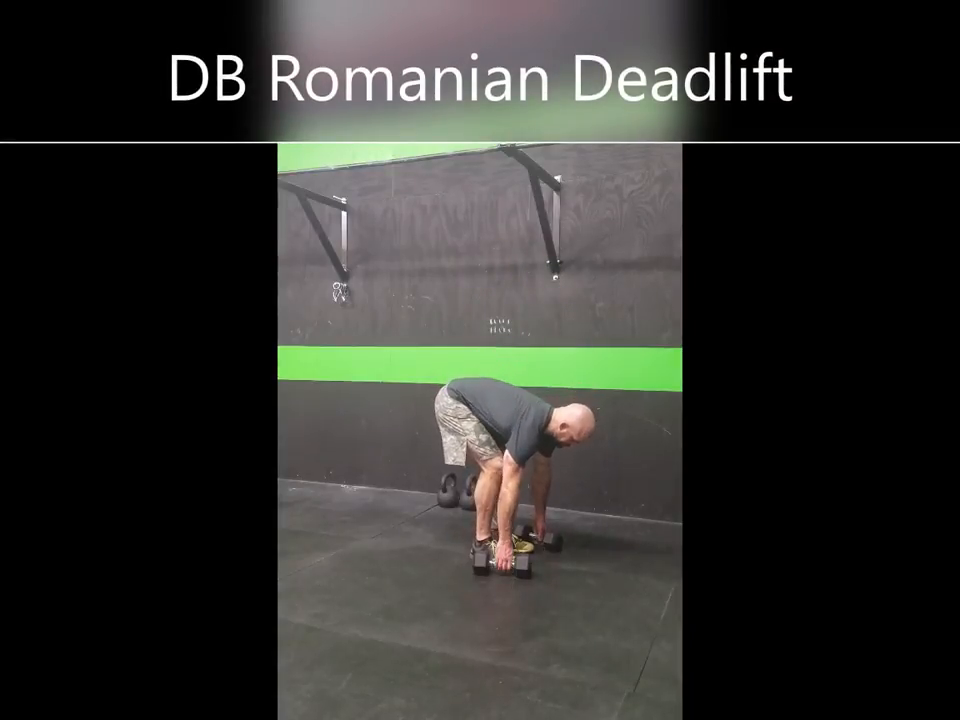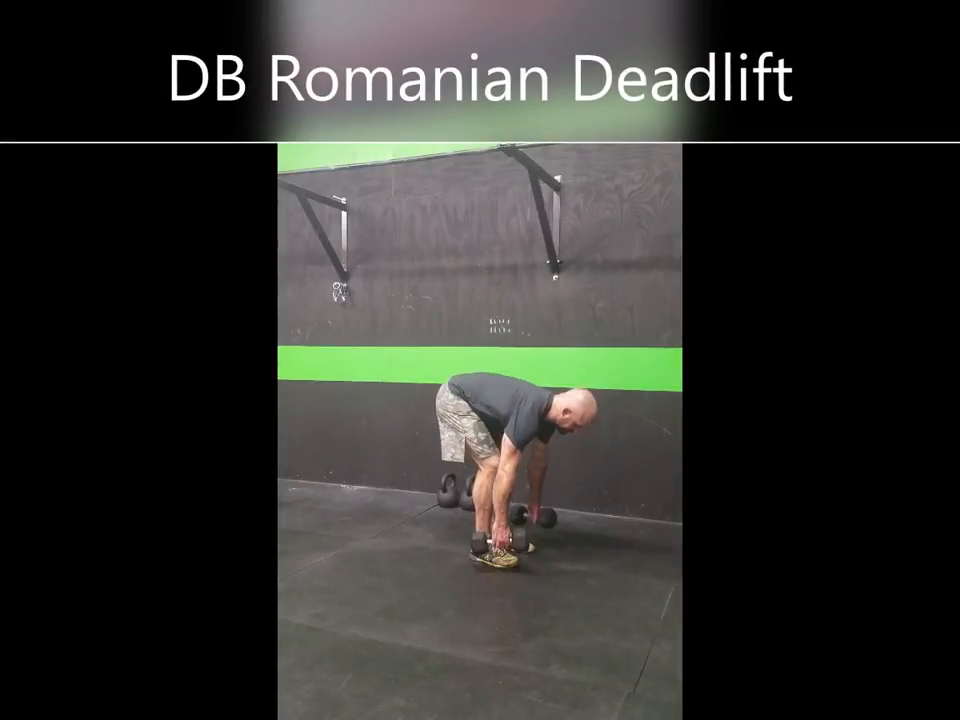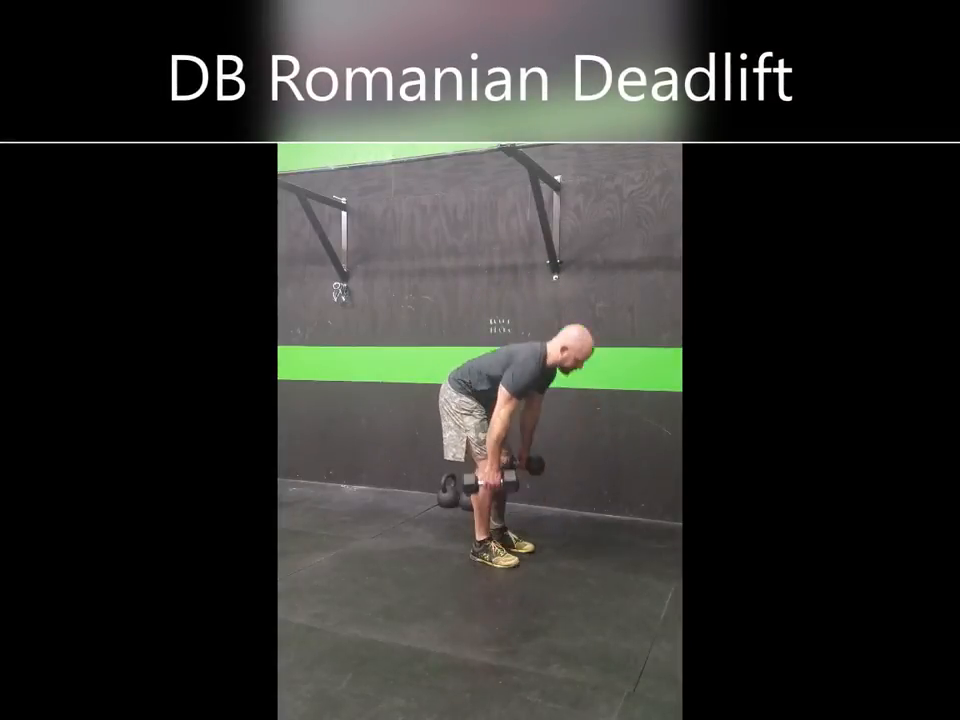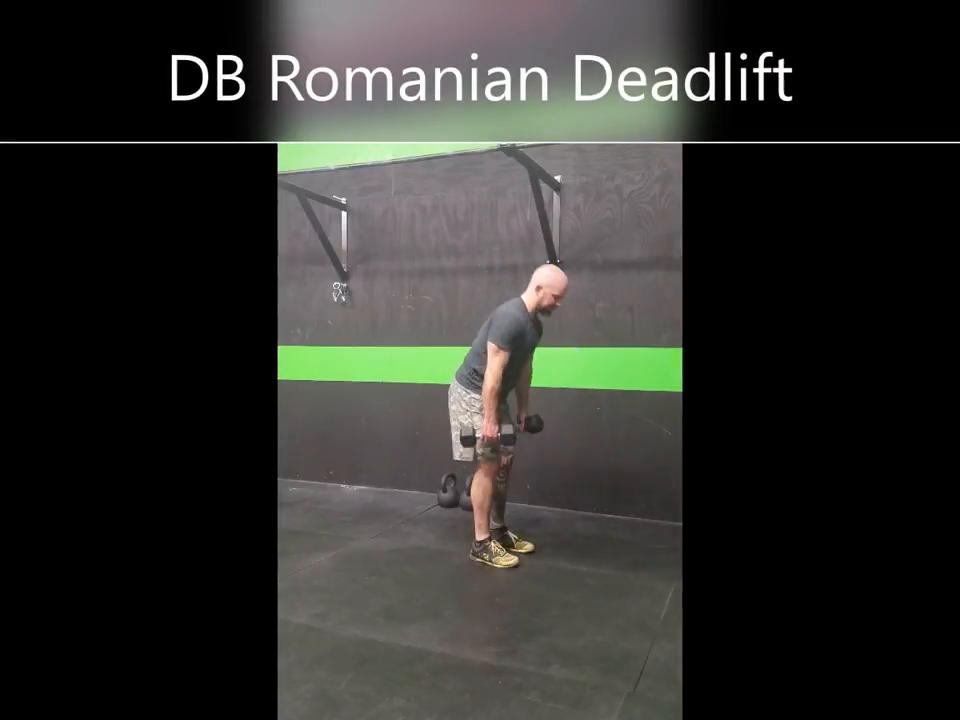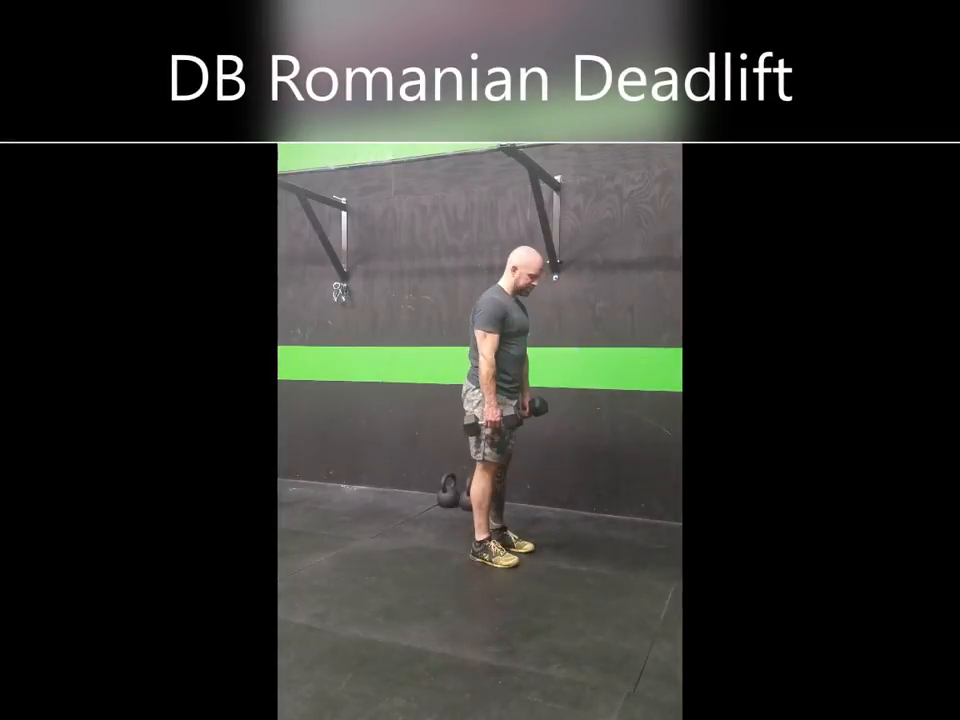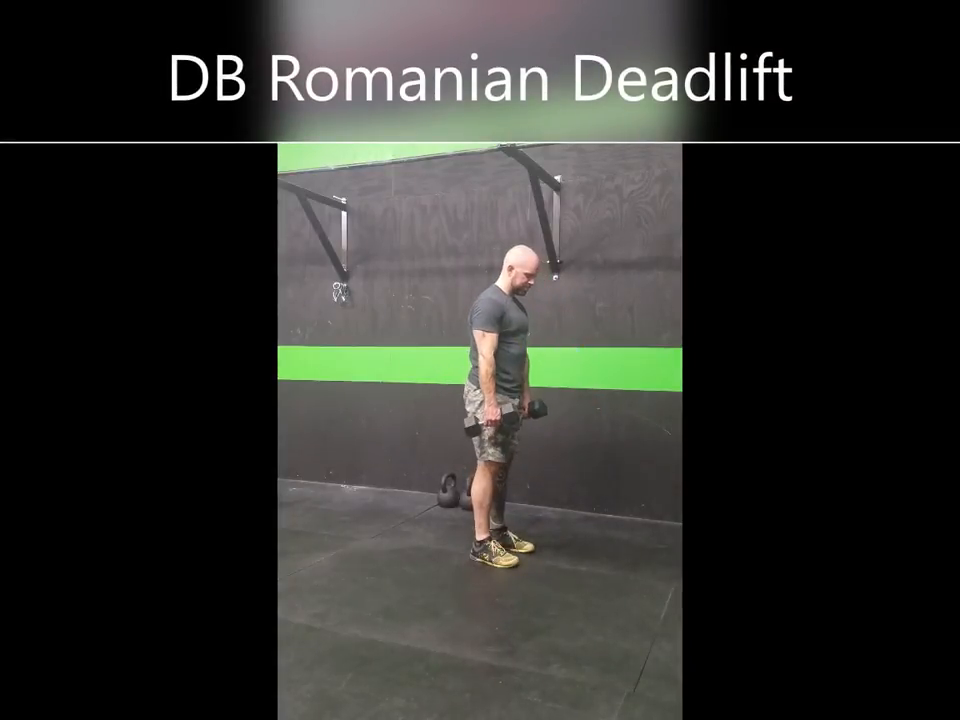
dt=0.3s
person 1, frame 1
left shoulder: (548, 422)
right shoulder: (529, 428)
left elbow: (542, 473)
right elbow: (510, 486)
left wrist: (540, 516)
right wrist: (505, 542)
left hip: (471, 400)
right hip: (453, 403)
left knee: (506, 468)
right knee: (495, 466)
left ankle: (497, 531)
right ankle: (482, 543)
person 1, frame 2
left shoulder: (547, 410)
right shoulder: (528, 414)
left elbow: (539, 460)
right elbow: (506, 471)
left wrist: (535, 503)
right wrist: (500, 523)
left hip: (478, 404)
right hip: (456, 399)
left knee: (505, 464)
right knee: (491, 465)
left ankle: (498, 533)
right ankle: (484, 544)
person 1, frame 3
left shoulder: (545, 366)
right shoulder: (526, 364)
left elbow: (532, 409)
right elbow: (501, 416)
left wrist: (525, 450)
right wrist: (491, 469)
left hip: (481, 396)
right hip: (461, 396)
left knee: (503, 459)
right knee: (487, 462)
left ankle: (499, 532)
right ankle: (482, 544)
person 1, frame 4
left shoulder: (534, 323)
right shoulder: (510, 317)
left elbow: (524, 369)
right elbow: (493, 372)
left wrist: (523, 410)
right wrist: (489, 420)
left hip: (493, 396)
right hip: (472, 393)
left knee: (503, 463)
right knee: (487, 466)
left ankle: (499, 530)
right ankle: (482, 543)
person 1, frame 5
left shoulder: (517, 305)
right shoulder: (492, 302)
right elbow: (486, 357)
left wrist: (525, 394)
right wrist: (490, 405)
left hip: (507, 397)
right hip: (486, 395)
left knee: (501, 465)
right knee: (488, 466)
left ankle: (498, 530)
right ankle: (481, 543)
person 1, frame 6
left shoulder: (515, 305)
right shoulder: (489, 303)
right elbow: (485, 357)
left wrist: (525, 394)
right wrist: (490, 404)
left hip: (509, 397)
right hip: (489, 396)
left knee: (502, 465)
right knee: (489, 466)
left ankle: (498, 530)
right ankle: (482, 543)
